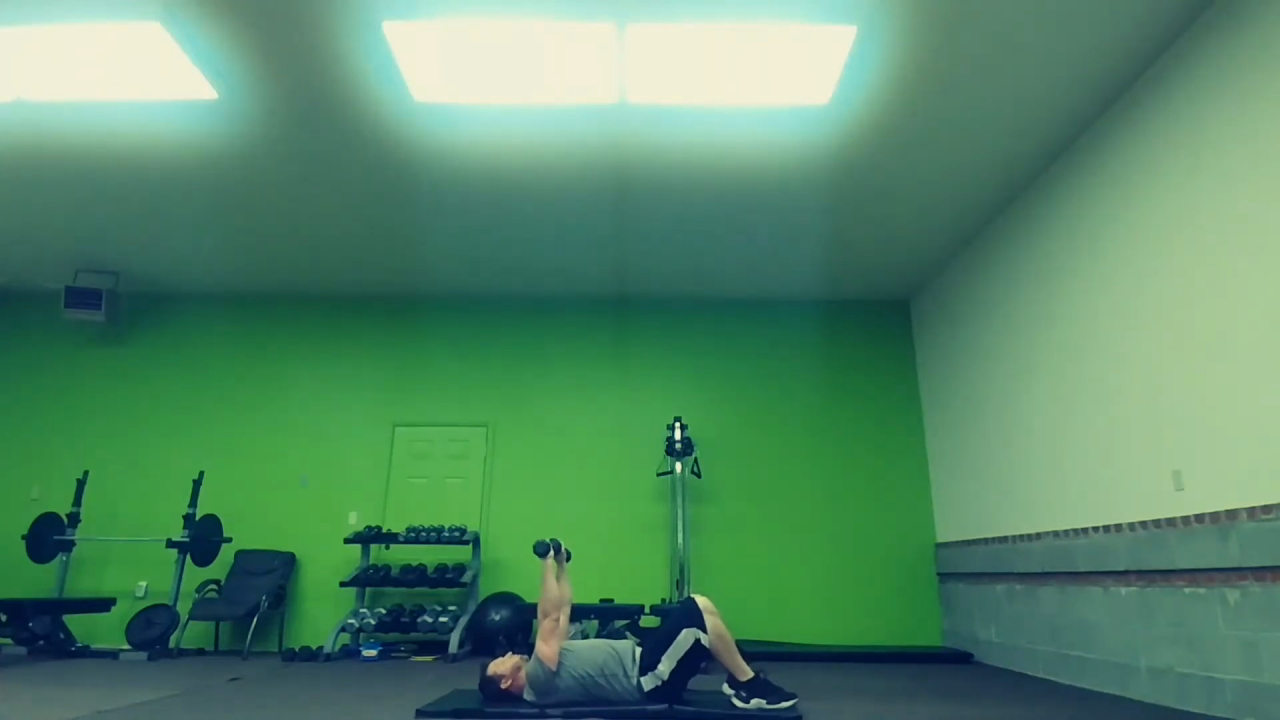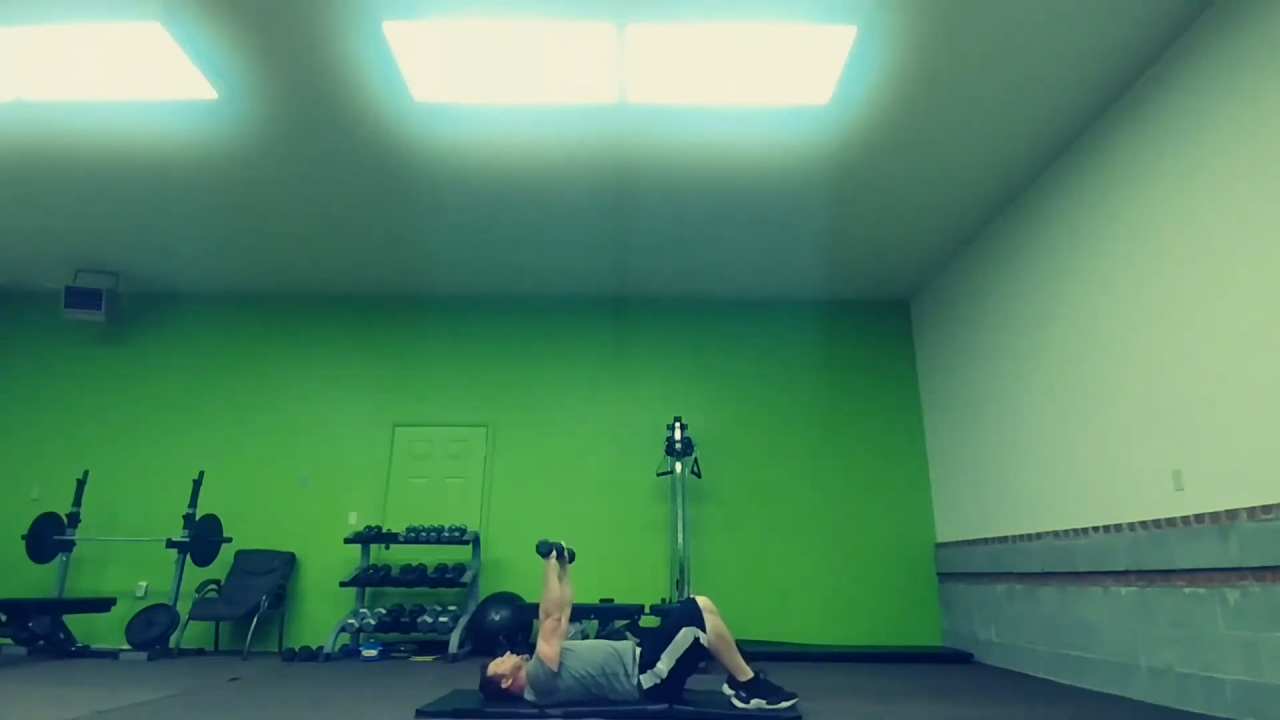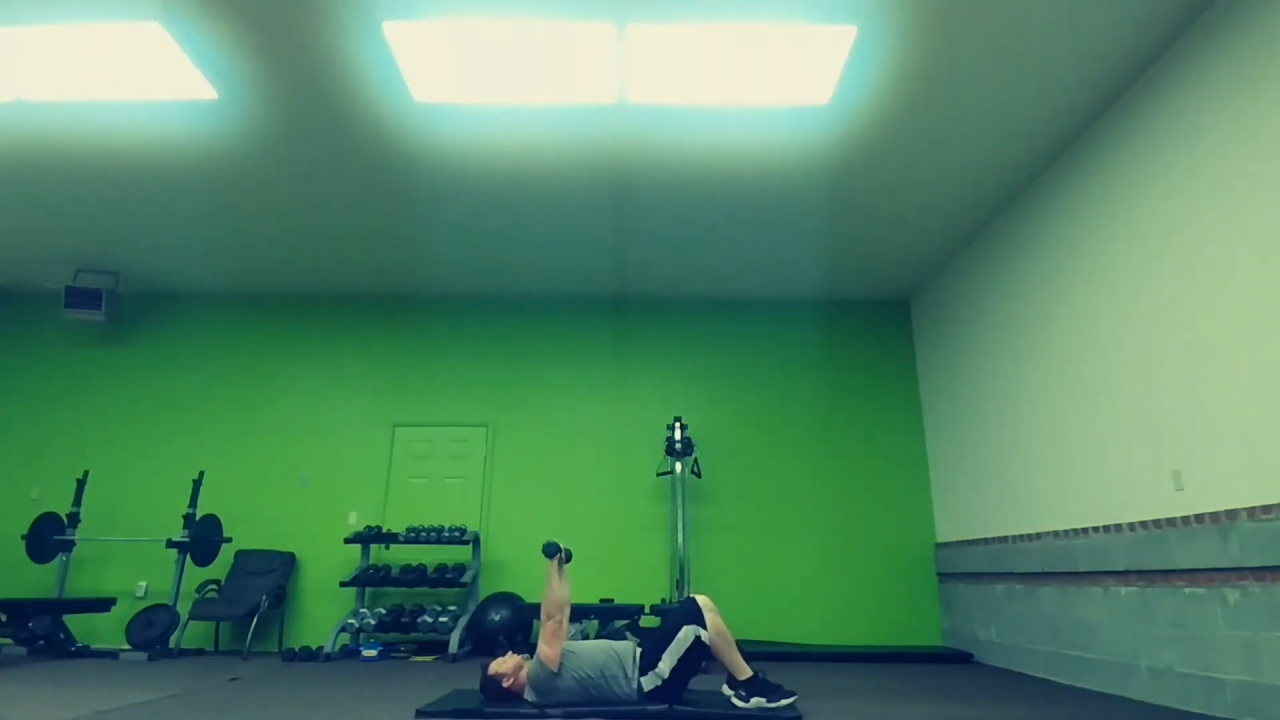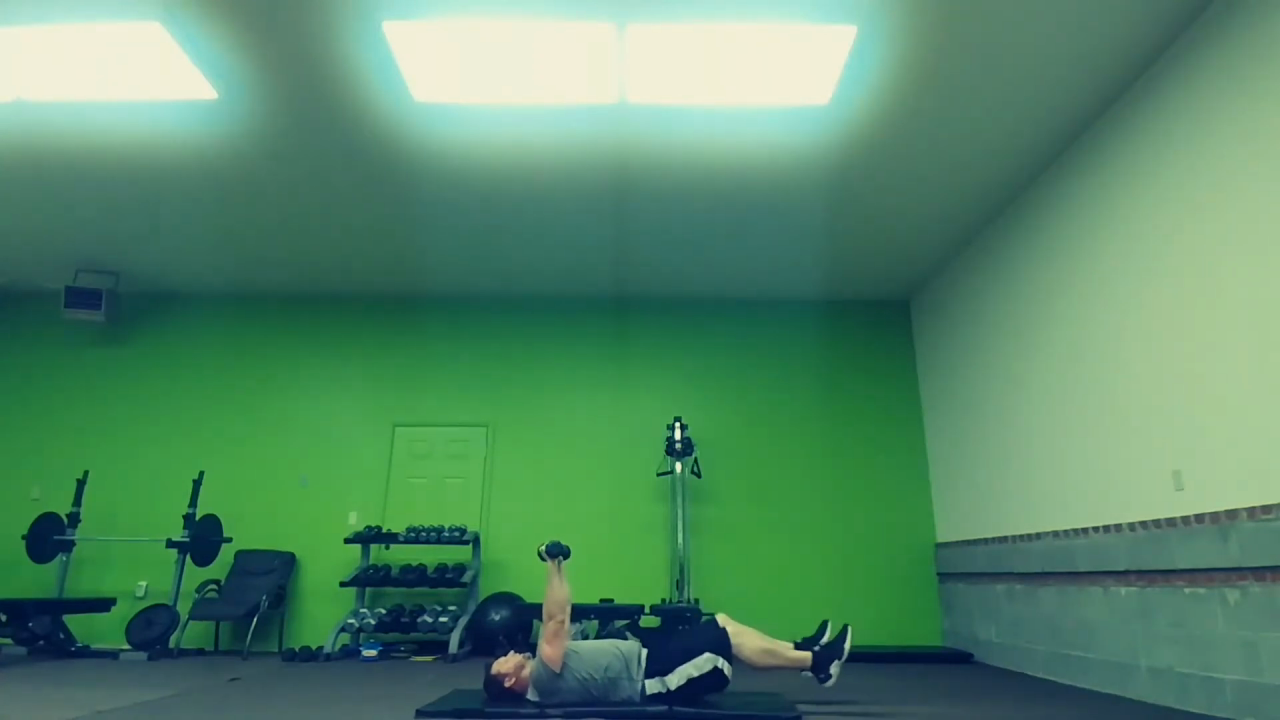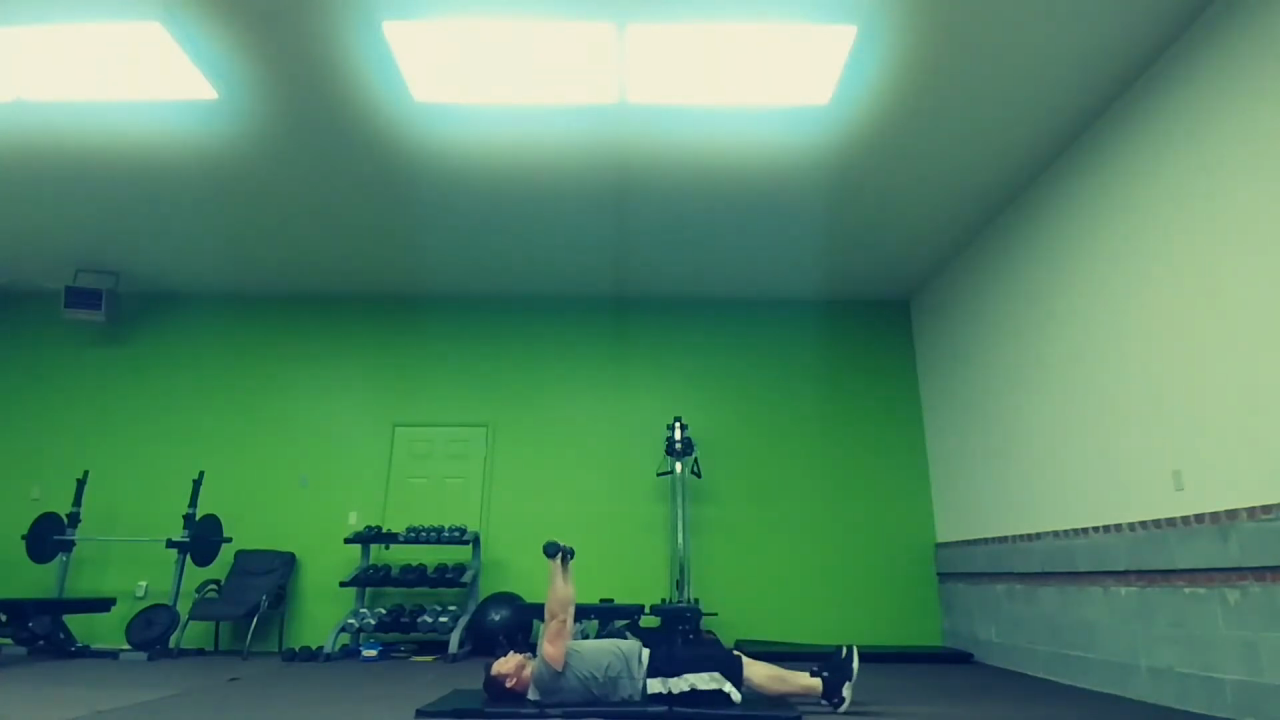
dt=0.5s
person 1, frame 1
left shoulder: (544, 670)
right shoulder: (540, 681)
left elbow: (563, 613)
right elbow: (549, 618)
left wrist: (561, 565)
right wrist: (546, 565)
left hip: (643, 668)
right hip: (648, 680)
left knee: (698, 607)
right knee: (699, 612)
left ankle: (742, 681)
right ankle: (750, 687)
person 1, frame 2
left shoulder: (543, 670)
right shoulder: (540, 680)
left elbow: (563, 614)
right elbow: (551, 618)
left wrist: (564, 567)
right wrist: (550, 565)
left hip: (641, 663)
right hip: (646, 679)
left knee: (699, 608)
right knee: (699, 611)
left ankle: (741, 681)
right ankle: (749, 687)
person 1, frame 3
left shoulder: (542, 672)
right shoulder: (540, 680)
left elbow: (562, 617)
right elbow: (553, 619)
left wrist: (561, 568)
right wrist: (552, 566)
left hip: (639, 663)
right hip: (646, 680)
left knee: (697, 607)
right knee: (699, 608)
left ankle: (740, 680)
right ankle: (749, 684)
person 1, frame 4
left shoulder: (546, 671)
right shoulder: (543, 679)
left elbow: (560, 619)
right elbow: (555, 620)
left wrist: (559, 567)
right wrist: (551, 567)
left hip: (645, 660)
right hip: (649, 680)
left knee: (720, 625)
right knee: (727, 640)
left ankle: (802, 651)
right ankle: (817, 662)
person 1, frame 5
left shoulder: (545, 671)
right shoulder: (544, 679)
left elbow: (566, 615)
right elbow: (557, 619)
left wrist: (566, 568)
right wrist: (555, 566)
left hip: (647, 663)
right hip: (648, 681)
left knee: (734, 661)
right knee: (739, 670)
left ankle: (819, 677)
right ankle: (828, 689)
